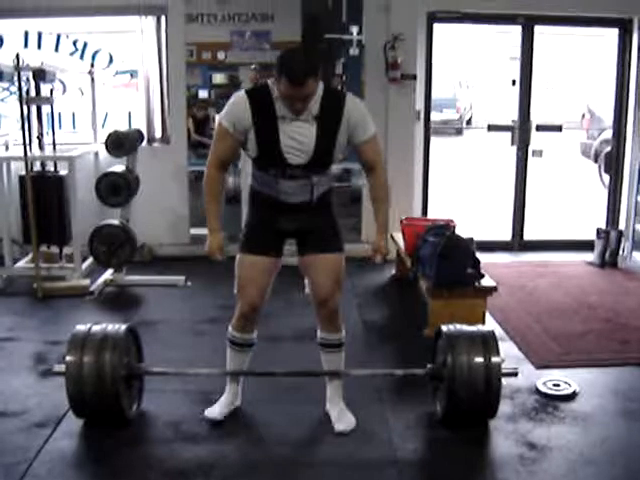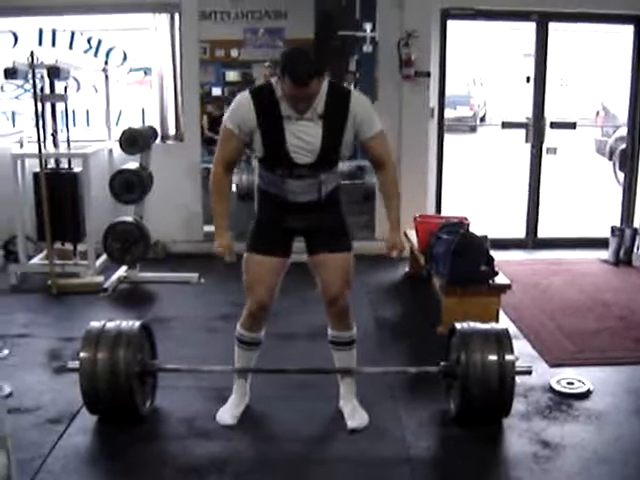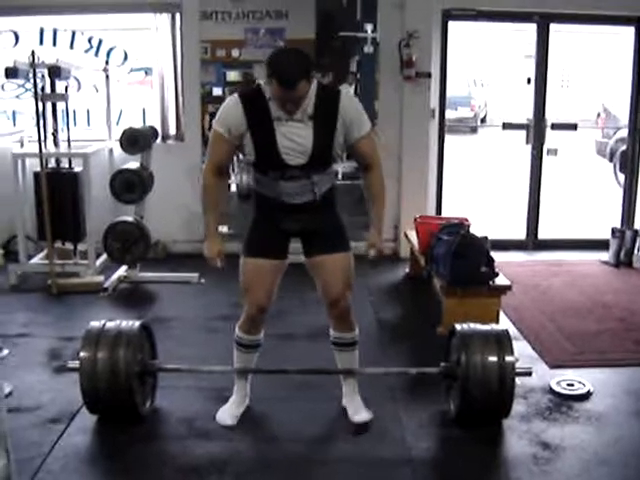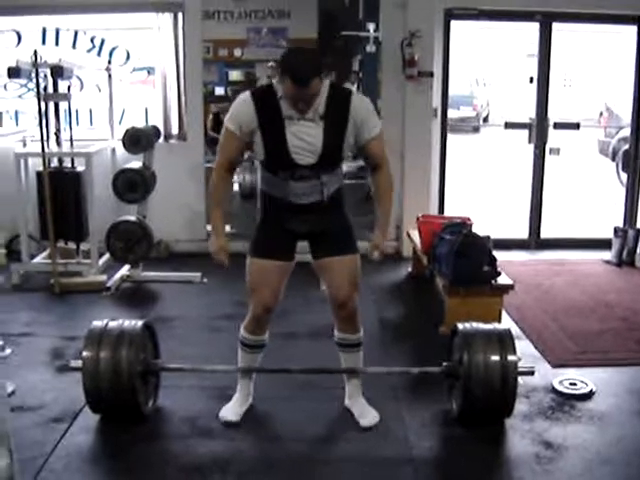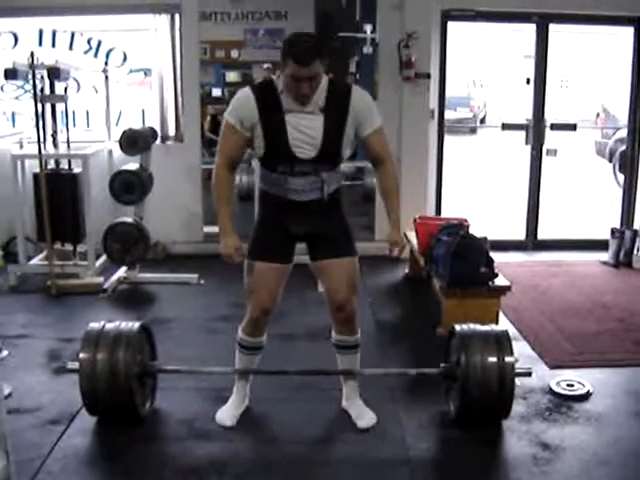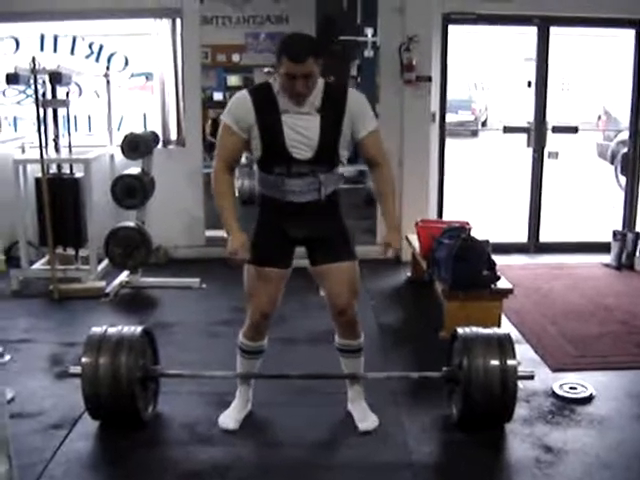
dt=0.2s
person 1, frame 1
left shoulder: (347, 108)
right shoulder: (245, 105)
left elbow: (374, 168)
right elbow: (217, 166)
left wrist: (381, 230)
right wrist: (214, 229)
left hip: (317, 213)
right hip: (265, 212)
left knee: (328, 304)
right knee: (248, 305)
left ankle: (335, 397)
right ankle: (231, 390)
person 1, frame 2
left shoulder: (352, 104)
right shoulder: (250, 105)
left elbow: (384, 164)
right elbow: (223, 167)
left wrist: (394, 226)
right wrist: (222, 230)
left hip: (325, 211)
right hip: (273, 211)
left knee: (338, 302)
right knee: (257, 304)
left ankle: (348, 394)
right ankle: (240, 390)
person 1, frame 3
left shoulder: (342, 105)
right shoulder: (240, 108)
left elbow: (371, 165)
right elbow: (215, 172)
left wrist: (376, 227)
right wrist: (212, 233)
left hip: (321, 212)
right hip: (269, 214)
left knee: (339, 303)
right knee: (255, 308)
left ankle: (351, 393)
right ankle: (240, 391)
person 1, frame 4
left shoulder: (354, 106)
right shoulder: (251, 106)
left elbow: (380, 166)
right elbow: (224, 169)
left wrist: (382, 227)
right wrist: (218, 231)
left hip: (329, 213)
right hip: (277, 214)
left knee: (346, 305)
right knee: (260, 308)
left ankle: (354, 393)
right ankle: (243, 390)
person 1, frame 5
left shoulder: (354, 101)
right shoulder: (251, 101)
left elbow: (383, 162)
right elbow: (225, 167)
left wrist: (395, 224)
right wrist: (227, 231)
left hip: (328, 214)
right hip: (275, 215)
left knee: (344, 306)
right knee: (259, 310)
left ankle: (351, 394)
right ankle: (240, 392)
person 1, frame 6
left shoulder: (349, 102)
right shoulder: (248, 103)
left elbow: (379, 164)
right elbow: (222, 168)
left wrist: (391, 225)
right wrist: (233, 229)
left hip: (326, 216)
right hip: (273, 218)
left knee: (345, 310)
right knee: (259, 314)
left ankle: (356, 397)
right ankle: (242, 396)
